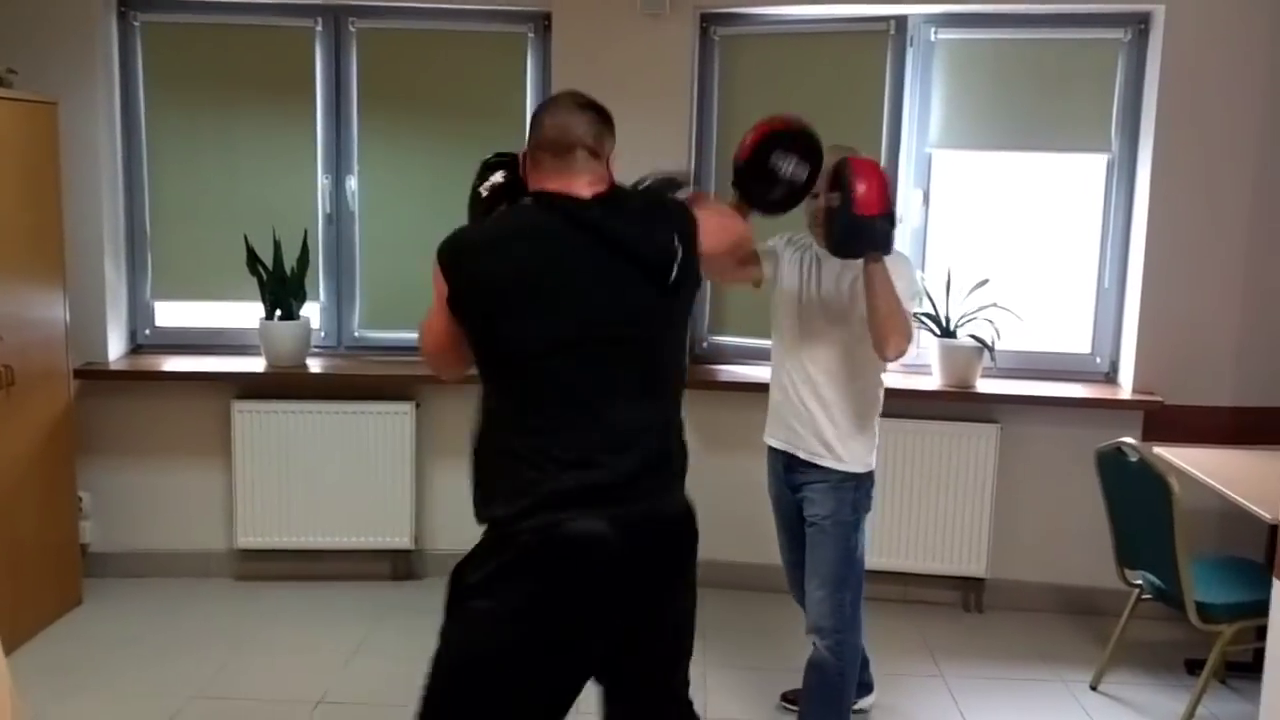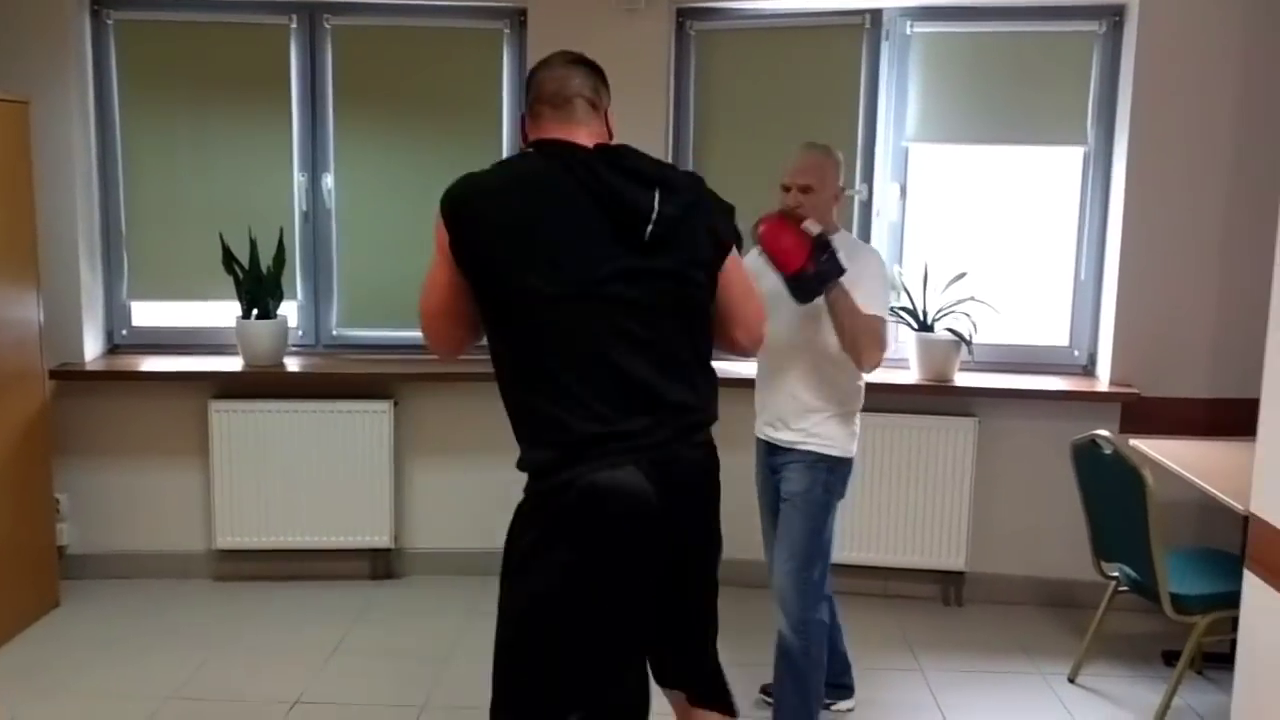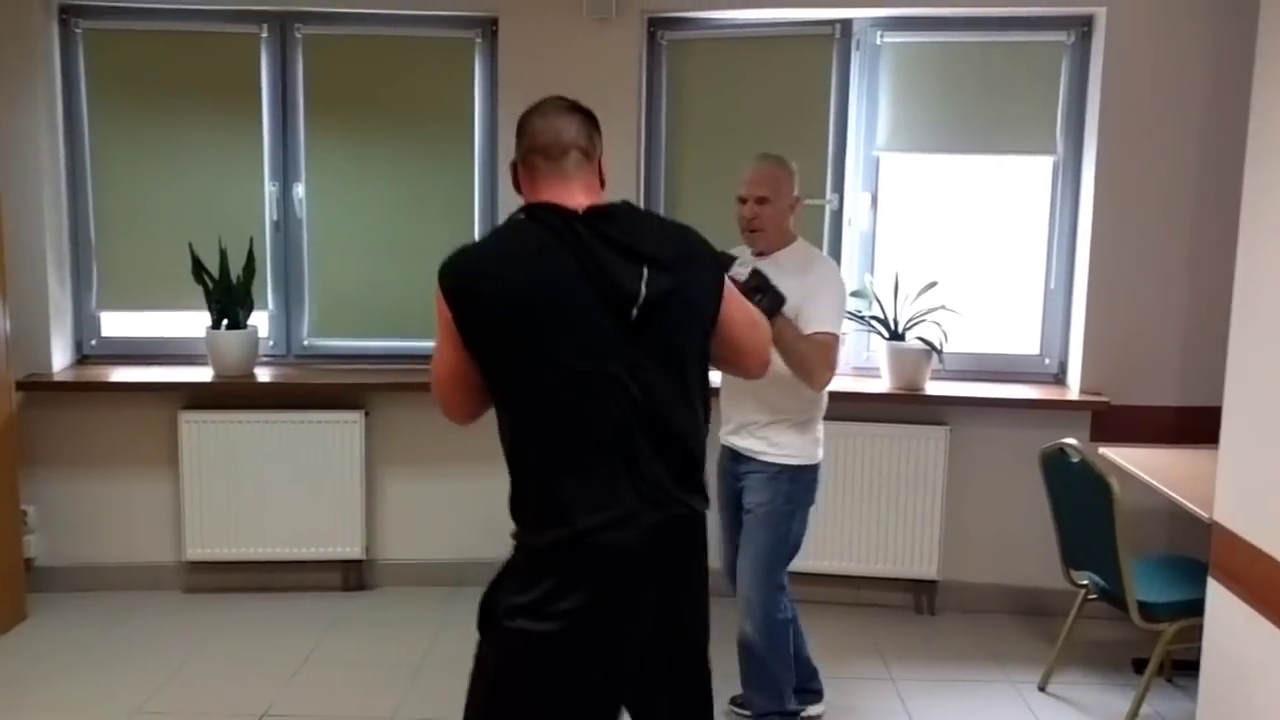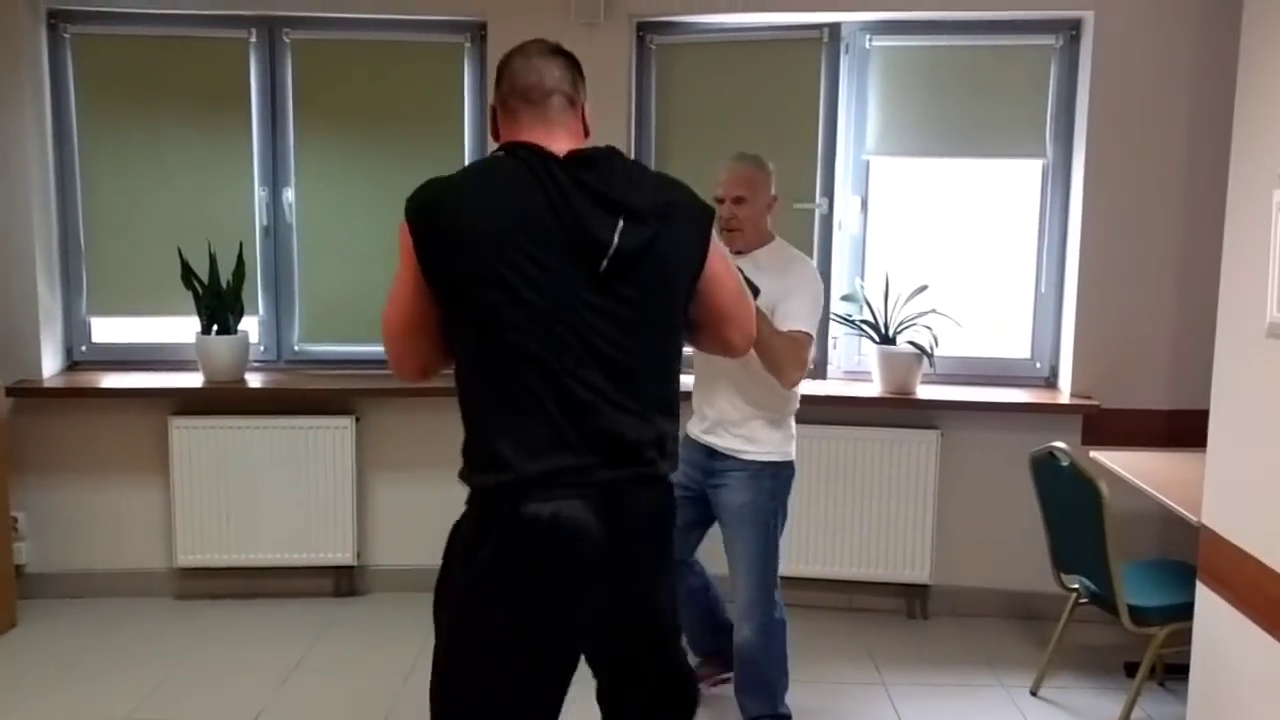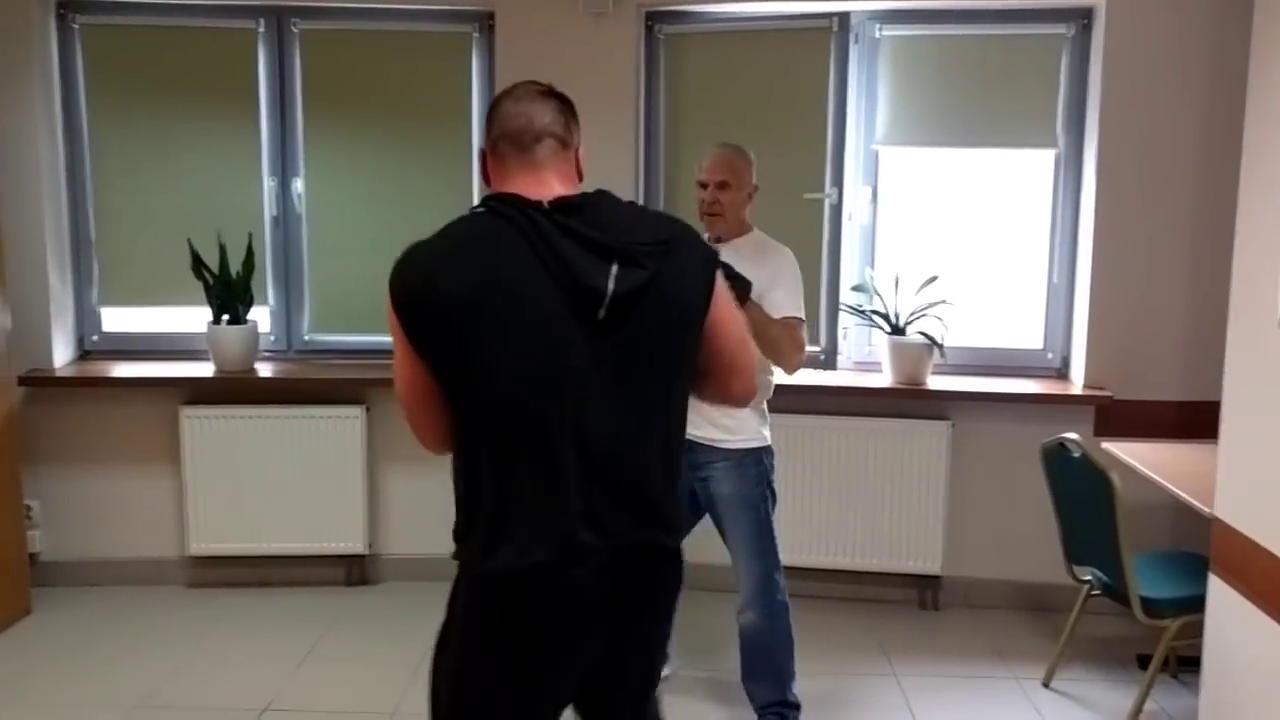
dt=0.2s
person 1, frame 1
left shoulder: (478, 253)
right shoulder: (667, 229)
left elbow: (444, 358)
right elbow: (736, 236)
left hip: (541, 545)
right hip: (658, 530)
person 1, frame 2
left shoulder: (478, 204)
right shoulder: (687, 199)
left elbow: (447, 337)
right elbow: (746, 333)
left hip: (579, 493)
right hip: (684, 481)
person 1, frame 3
left shoulder: (480, 271)
right shoulder: (683, 252)
left elbow: (460, 404)
right elbow: (754, 358)
left hip: (568, 557)
right hip: (674, 540)
person 1, frame 4
left shoulder: (443, 210)
right shoulder: (672, 209)
left elbow: (413, 360)
right elbow: (735, 334)
left hip: (521, 521)
right hip: (640, 509)
person 1, frame 5
left shoulder: (429, 271)
right shoulder: (673, 248)
left elbow: (434, 431)
right elbow: (737, 382)
left hip: (518, 578)
right hip: (644, 560)
person 2, frame 1
left shoulder: (889, 268)
right shoulder: (787, 249)
left elbow: (892, 345)
left wrist: (872, 253)
left hip: (840, 465)
right hip: (785, 452)
left knee: (829, 606)
right knee: (811, 590)
person 2, frame 2
left shoulder: (860, 262)
right shoulder: (769, 250)
left elbow: (869, 356)
left wrist: (829, 280)
left hip: (820, 449)
right hip: (772, 440)
left knee: (793, 588)
right knee: (802, 576)
person 2, frame 3
left shoulder: (817, 273)
right shoulder: (734, 264)
left elbow: (819, 373)
left wrist: (773, 310)
left hip: (784, 462)
right hip: (733, 450)
left knee: (758, 595)
right knee: (748, 582)
person 2, frame 4
left shoulder: (795, 272)
left elbow: (792, 369)
left hip: (757, 461)
right hip: (697, 445)
left knee: (754, 598)
right ankle: (720, 650)
person 2, frame 5
left shoulder: (773, 261)
left elbow: (791, 354)
left wrist: (738, 296)
left hip: (736, 447)
right hip: (676, 440)
left knee: (757, 584)
